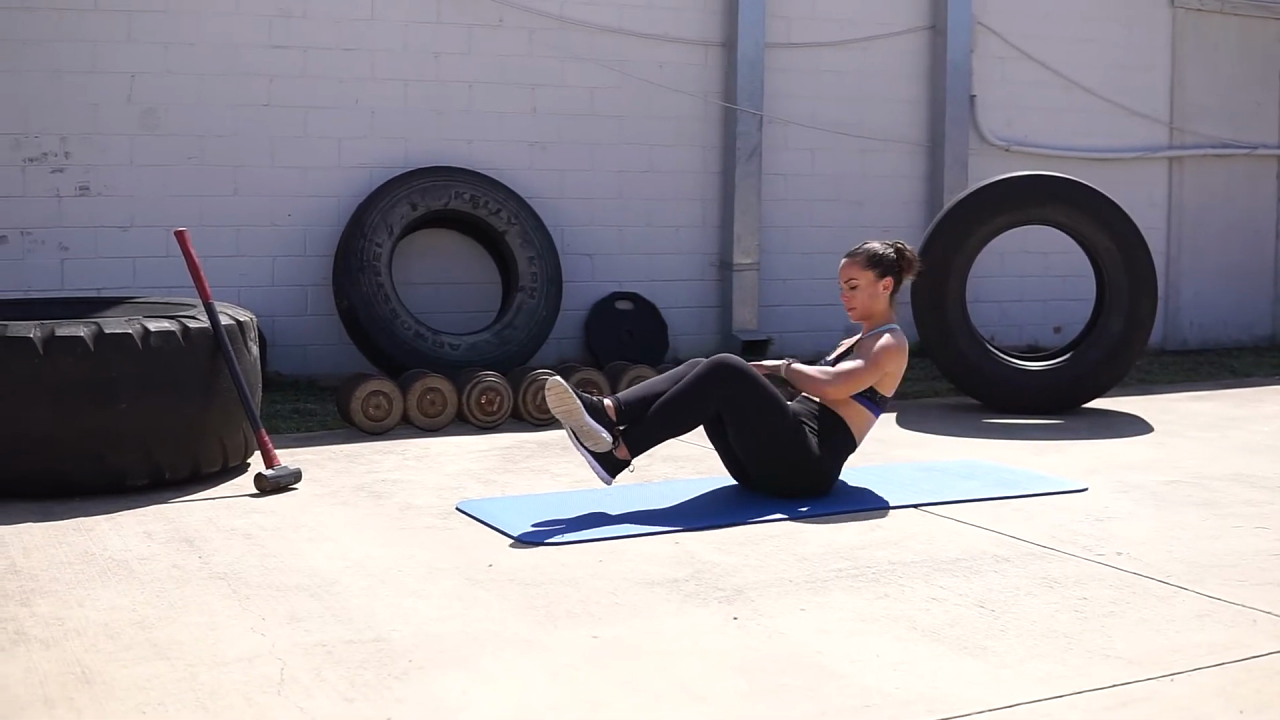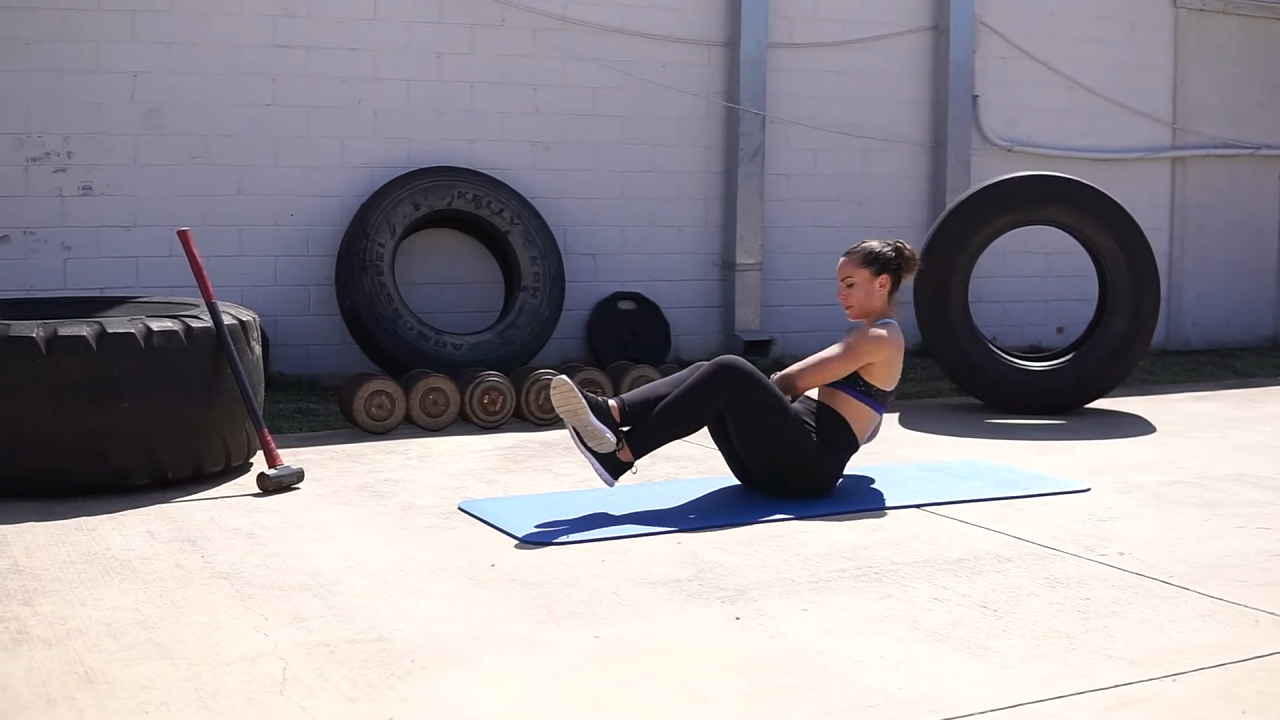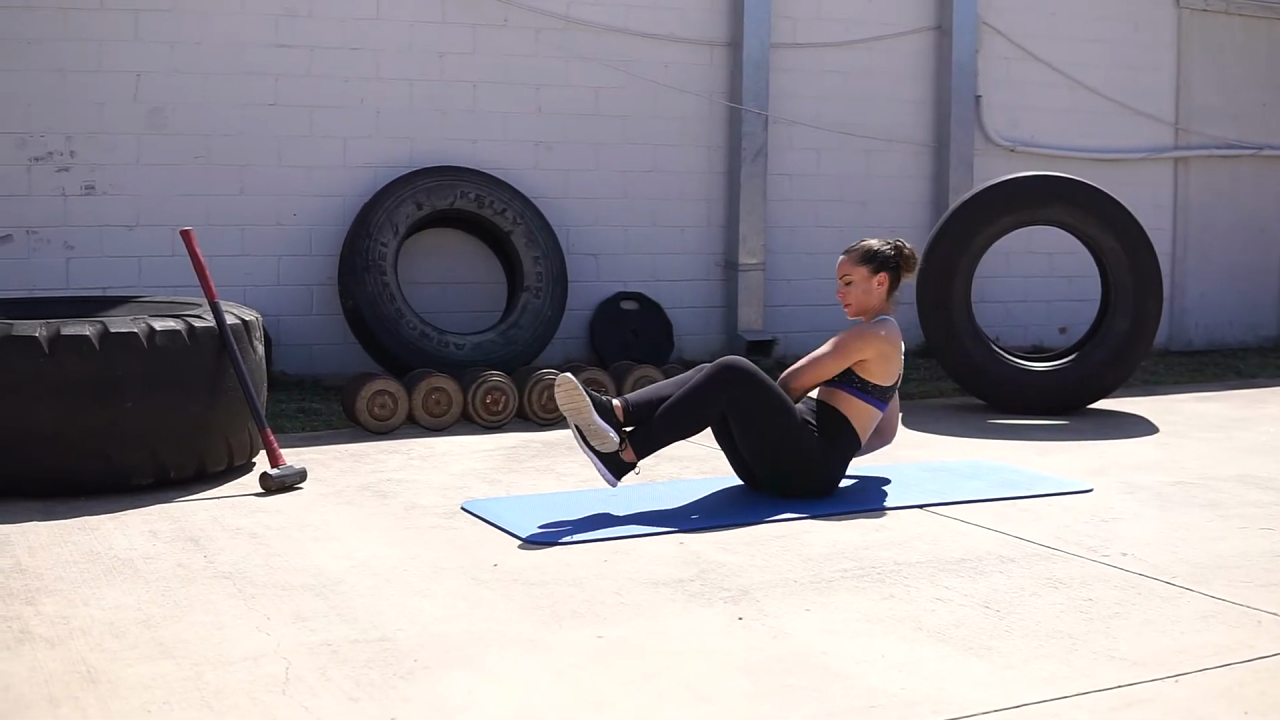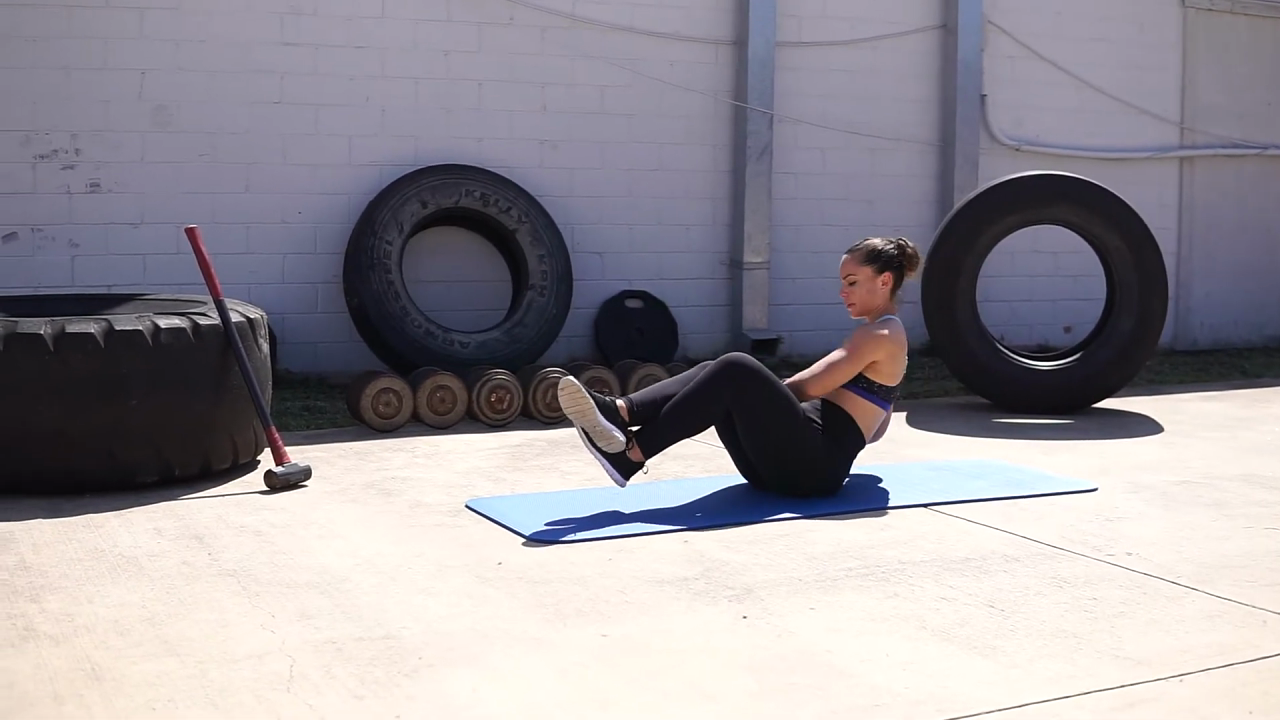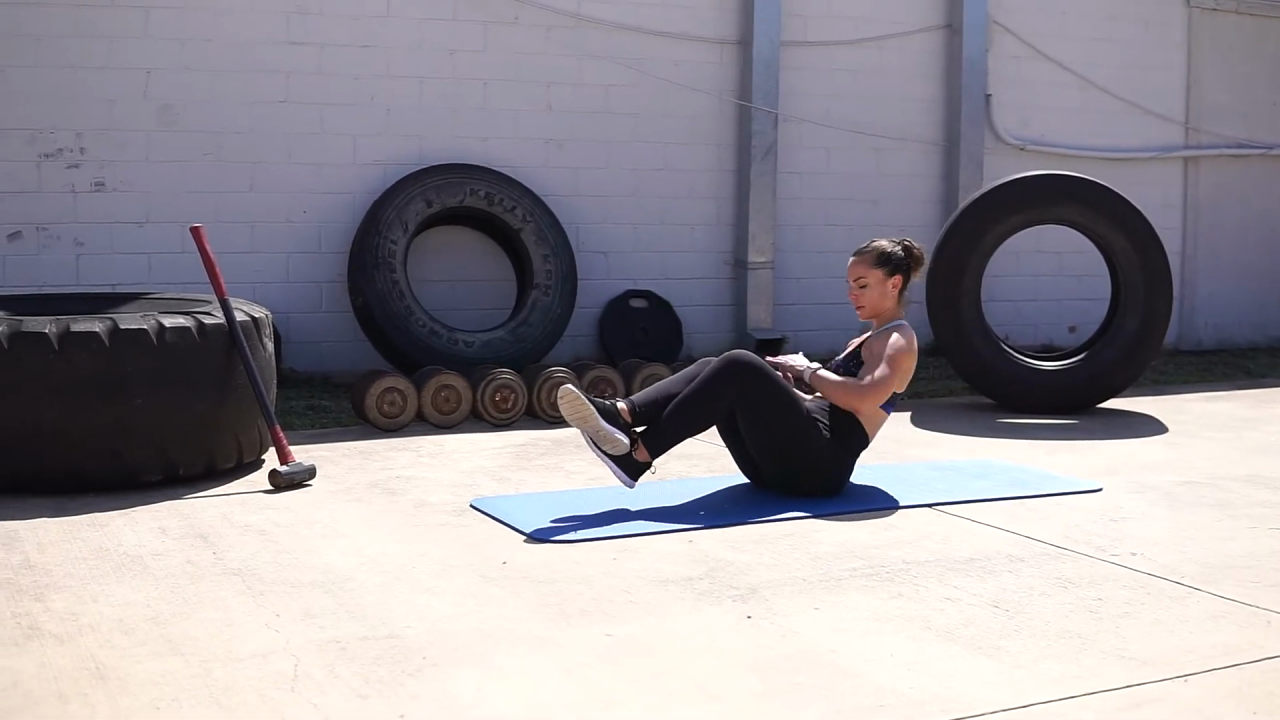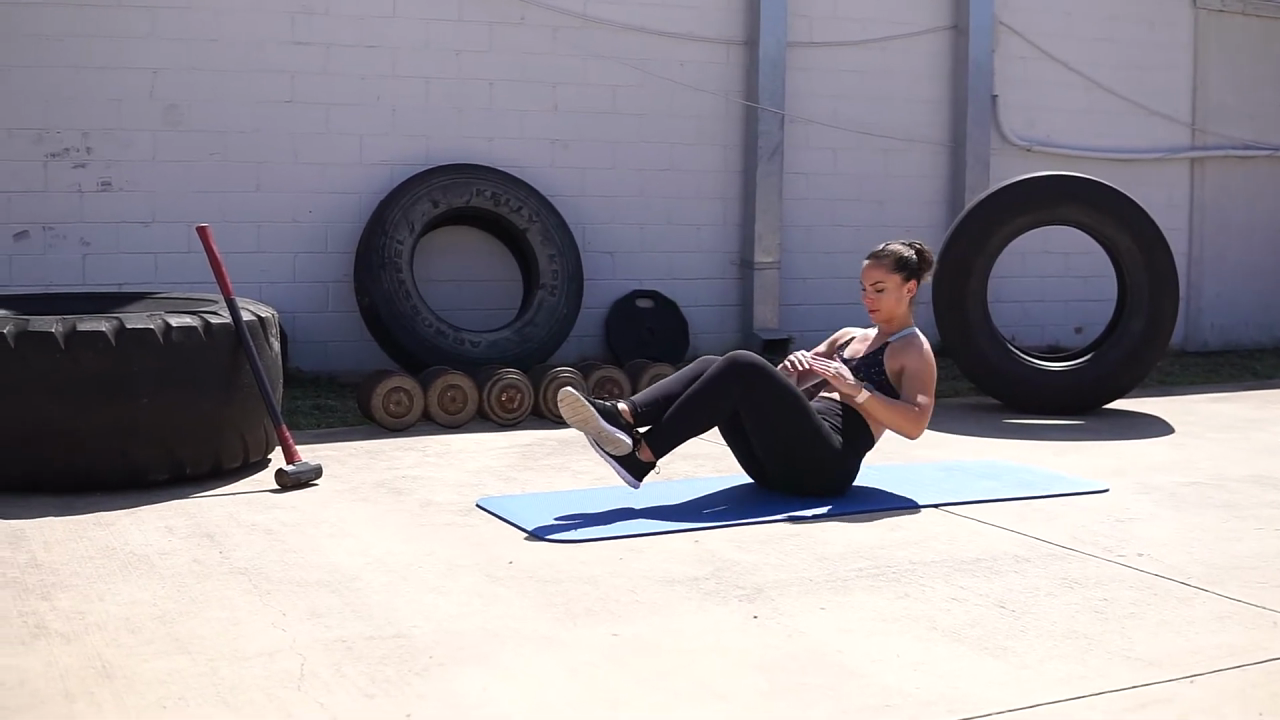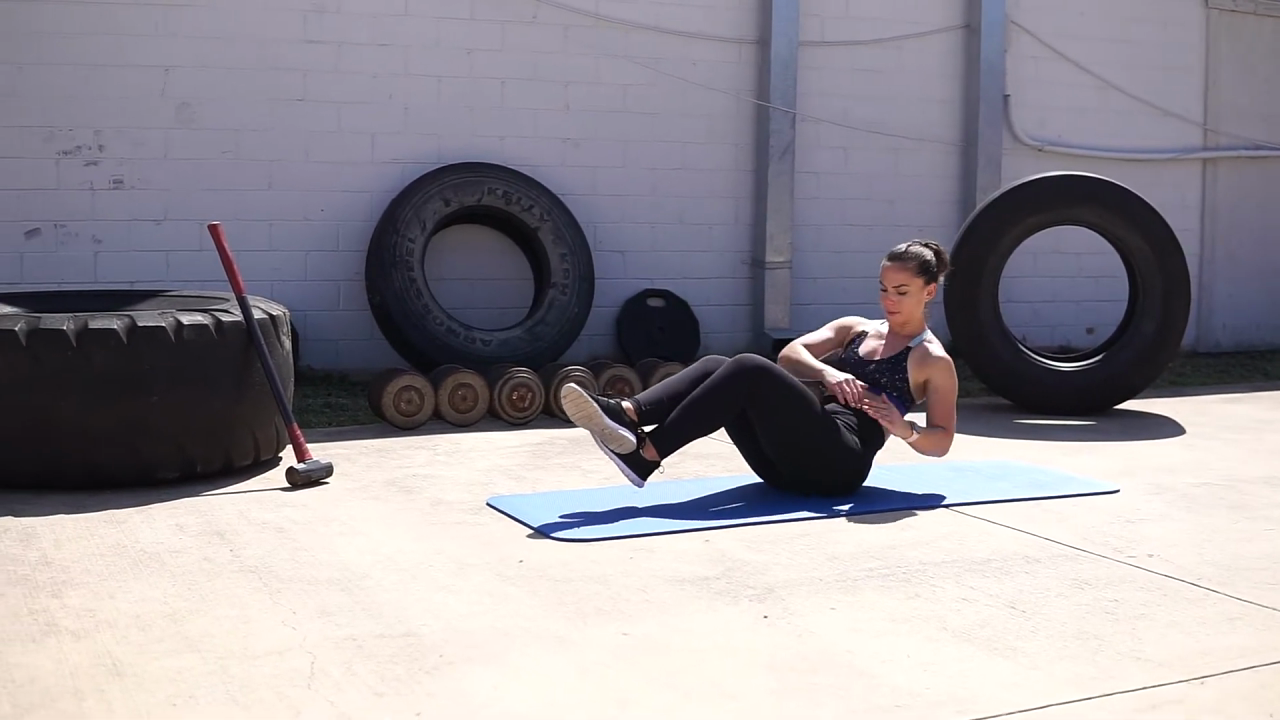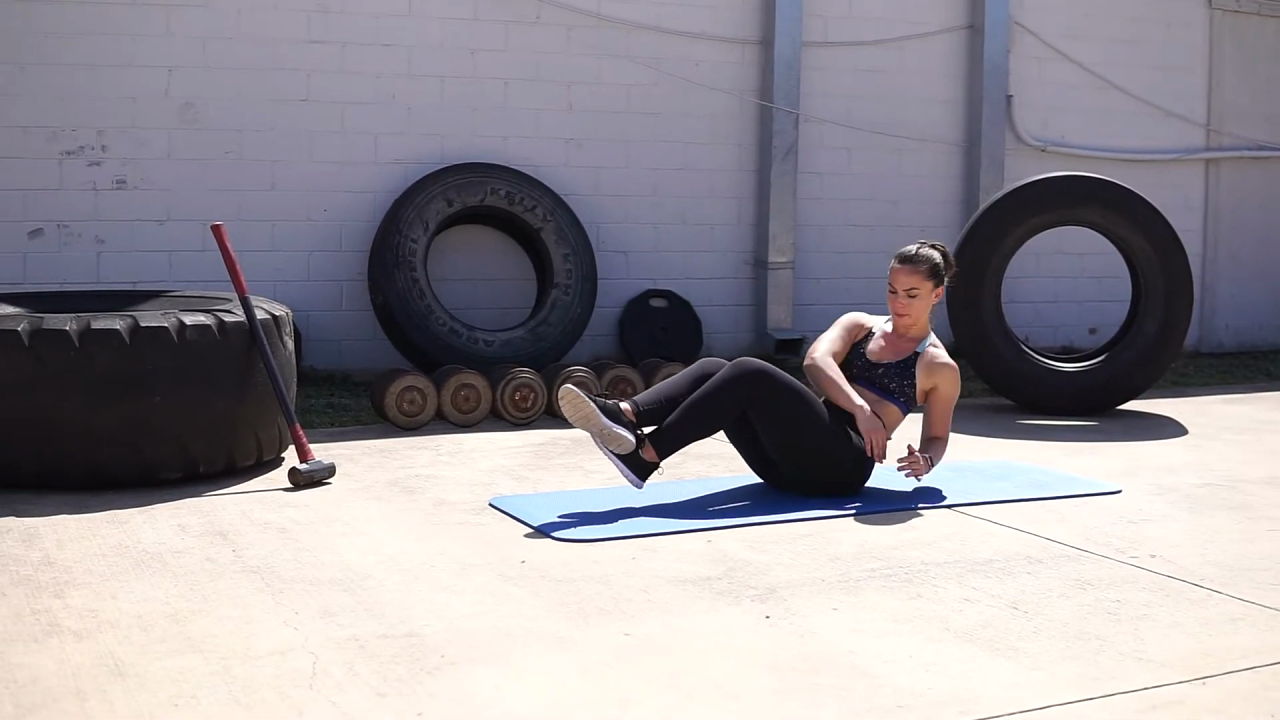
dt=0.1s
person 1, frame 1
left shoulder: (890, 345)
right shoulder: (855, 342)
left elbow: (833, 385)
left wrist: (785, 367)
right wrist: (772, 374)
left hip: (806, 465)
right hip: (765, 462)
left knee: (725, 370)
right knee: (700, 370)
left ankle: (618, 452)
right ankle: (605, 411)
person 1, frame 2
left shoulder: (878, 339)
right shoulder: (872, 340)
left elbow: (799, 380)
left wrist: (756, 390)
left hip: (808, 467)
right hip: (779, 462)
left knee: (729, 371)
right knee: (705, 373)
left ankle: (621, 452)
right ankle: (609, 412)
person 1, frame 3
left shoulder: (874, 335)
right shoulder: (878, 338)
left elbow: (796, 381)
right elbow: (885, 433)
left wrist: (756, 394)
left hip: (810, 467)
right hip: (776, 462)
left knee: (732, 372)
right knee: (709, 376)
left ankle: (624, 453)
right ankle: (612, 412)
person 1, frame 4
left shoulder: (884, 335)
right shoulder: (872, 339)
left elbow: (817, 383)
right elbow: (876, 429)
left wrist: (780, 388)
left hip: (815, 465)
right hip: (775, 463)
left knee: (736, 369)
right knee: (712, 372)
left ankle: (632, 452)
right ankle: (618, 412)
person 1, frame 5
left shoulder: (898, 341)
right shoulder: (867, 341)
left elbow: (865, 397)
left wrist: (810, 371)
right wrist: (787, 383)
left hip: (819, 465)
right hip: (778, 462)
left knee: (739, 365)
right knee: (710, 368)
left ankle: (637, 453)
right ankle: (620, 414)
person 1, frame 6
left shoulder: (915, 353)
right shoulder: (851, 337)
left elbow: (914, 423)
right elbow: (796, 365)
left wrist: (858, 391)
right wrist: (796, 371)
left hip: (825, 463)
right hip: (781, 462)
left knee: (741, 365)
right knee: (709, 367)
left ankle: (642, 454)
right ankle: (619, 415)
person 1, frame 7
left shoulder: (934, 360)
right shoulder: (858, 329)
left elbow: (940, 439)
right elbow: (789, 355)
left wrist: (906, 429)
right wrist: (825, 372)
left hip: (837, 462)
right hip: (790, 461)
left knee: (748, 369)
right knee: (715, 366)
left ankle: (647, 453)
right ankle: (625, 413)
person 1, frame 8
left shoulder: (940, 367)
right shoulder: (858, 325)
left elbow: (936, 440)
right elbow: (816, 363)
left wrist: (923, 459)
right wrist: (861, 410)
left hip: (839, 463)
right hip: (792, 463)
left knee: (747, 374)
right knee: (712, 369)
left ankle: (646, 454)
right ankle: (622, 414)
